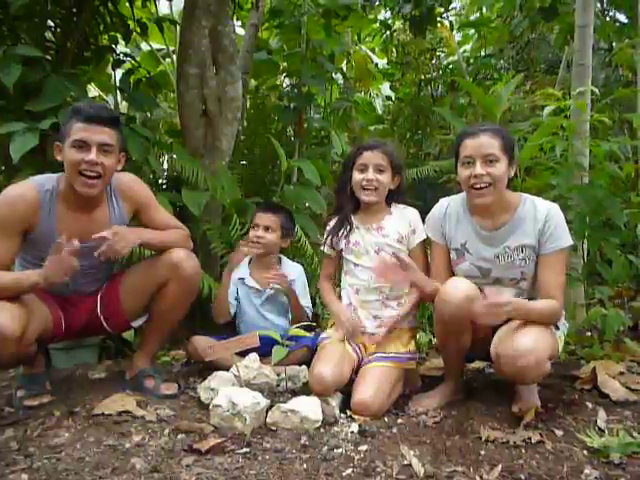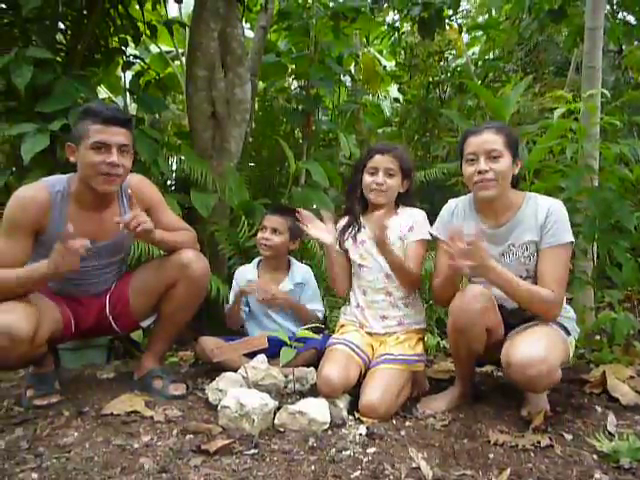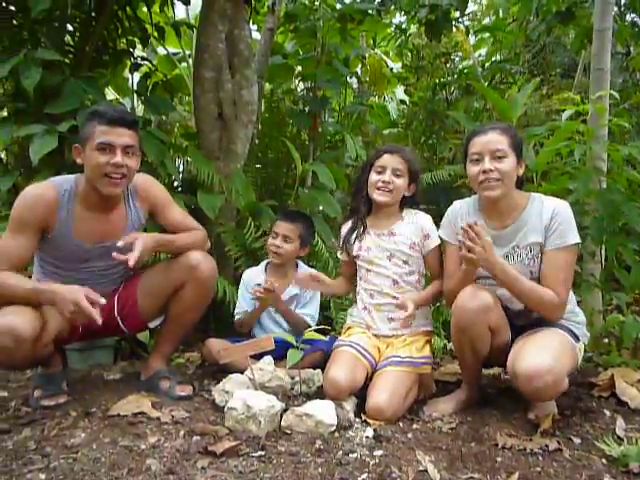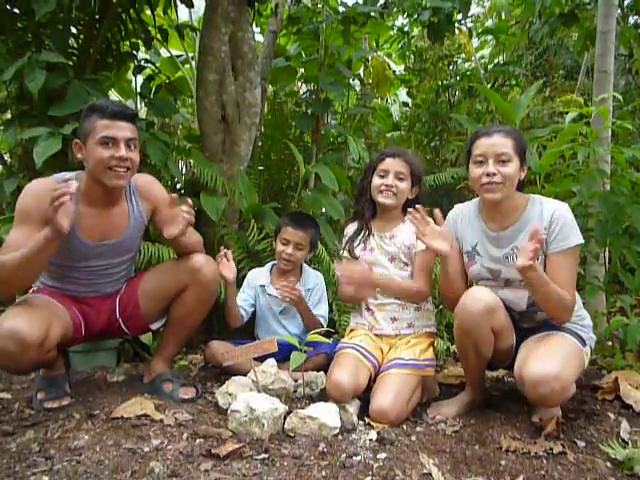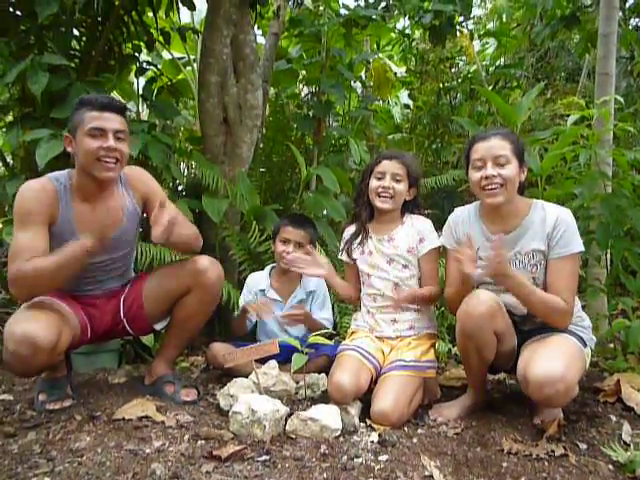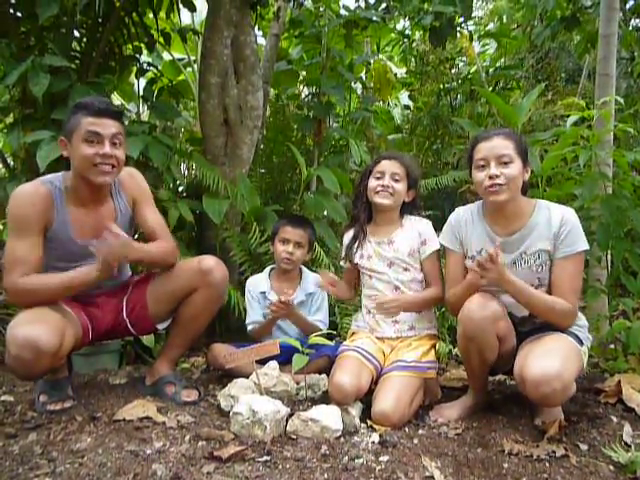
dt=0.4s
person 1, frame 1
left shoulder: (128, 189)
left elbow: (184, 239)
left wrist: (139, 234)
right wrist: (39, 276)
left hip: (104, 300)
right hip: (41, 305)
left knee: (184, 264)
left ankle: (141, 365)
right ankle: (34, 364)
person 1, frame 2
left shoulder: (137, 189)
right shoulder: (34, 200)
left elbow: (191, 241)
left wrist: (153, 234)
right wrist: (49, 268)
left hip: (113, 301)
right hip: (51, 303)
left knee: (193, 265)
left ankle: (149, 365)
right ankle: (43, 364)
person 1, frame 3
left shoulder: (145, 189)
right shoulder: (41, 199)
left elbow: (201, 239)
left wrist: (155, 242)
right wrist: (56, 293)
left hip: (121, 301)
right hip: (59, 306)
left knee: (201, 266)
left ankle: (156, 366)
right ankle: (51, 364)
person 1, frame 4
left shoulder: (144, 187)
right shoulder: (43, 193)
left elbow: (198, 246)
left wrist: (178, 235)
right wrist: (51, 235)
left hip: (123, 301)
right hip: (61, 304)
left knee: (204, 269)
left ankle: (159, 368)
right ankle: (54, 366)
person 1, frame 5
left shoulder: (136, 180)
right shoulder: (39, 193)
left elbow: (194, 244)
left wrist: (171, 231)
right wrist: (91, 243)
left hip: (124, 299)
right hip: (64, 304)
left knee: (207, 271)
right knee: (26, 344)
left ankle: (160, 369)
right ankle: (57, 369)
person 1, frame 6
left shoulder: (130, 182)
right shoulder: (33, 197)
left elbow: (169, 251)
left wrist: (134, 251)
right wrist: (96, 271)
left hip: (124, 299)
right hip: (63, 306)
left knee: (212, 271)
right knee: (29, 347)
left ankle: (161, 370)
right ankle: (57, 372)
person 2, frame 1
left shoulder: (544, 215)
right shoulder: (444, 213)
left elbow: (553, 307)
right elbow: (443, 292)
left wrist: (512, 307)
left hip: (533, 320)
right hip: (472, 327)
left knee: (517, 357)
right knee: (460, 293)
left ankle: (525, 382)
right ankle: (452, 381)
person 2, frame 2
left shoulder: (548, 213)
right shoulder: (452, 212)
left elbow: (550, 306)
right elbow: (443, 297)
left wrist: (487, 266)
right wrist: (453, 268)
left hip: (541, 322)
right hip: (484, 328)
left knee: (526, 364)
right knee: (472, 298)
left ankle: (534, 388)
right ankle: (462, 386)
person 2, frame 3
left shoulder: (554, 212)
right shoulder: (459, 214)
left elbow: (555, 307)
right elbow: (451, 298)
left wrist: (494, 263)
right wrist: (470, 266)
left hip: (551, 325)
right hip: (490, 328)
left knee: (535, 374)
right knee: (471, 300)
left ankle: (545, 390)
right ankle: (469, 389)
person 2, frame 4
left shoulder: (554, 215)
right shoulder: (459, 218)
left elbow: (563, 310)
right elbow: (452, 303)
left wrist: (530, 271)
right wrist: (446, 255)
left hip: (555, 328)
right hip: (493, 330)
left knee: (542, 381)
right knee: (475, 302)
left ankle: (548, 395)
right ankle: (473, 392)
person 2, frame 5
left shoulder: (556, 220)
right shoulder: (459, 221)
left elbow: (561, 316)
right elbow: (454, 305)
left wrist: (509, 276)
right wrist: (462, 275)
left hip: (556, 330)
right hip: (495, 335)
left knee: (546, 382)
right knee: (479, 304)
left ankle: (548, 398)
right ankle: (475, 393)
person 2, frame 6
left shoulder: (561, 220)
right shoulder: (461, 220)
left elbow: (567, 315)
right elbow: (453, 306)
left wrist: (506, 280)
right wrist: (474, 279)
left hip: (553, 330)
right hip: (493, 335)
left knee: (543, 381)
right knee: (478, 308)
left ankle: (550, 396)
right ankle: (476, 394)
person 3, frame 1
left shoulder: (407, 218)
right shoulder: (339, 224)
right elbow: (325, 281)
left wrist: (398, 316)
right wrist: (337, 312)
left hip: (395, 328)
right hip: (349, 323)
left knee: (366, 404)
right knee: (322, 382)
left ankle: (400, 373)
right ankle: (365, 370)
person 3, frame 2
left shoulder: (414, 218)
right shoulder: (348, 224)
left elbow: (413, 282)
right elbow: (339, 286)
left wrist: (384, 246)
right wrist: (329, 245)
left hip: (401, 328)
right hip: (356, 324)
left knee: (373, 406)
right knee: (330, 384)
left ankle: (408, 375)
right ankle: (370, 372)
person 3, frame 3
left shoulder: (421, 224)
right shoulder: (352, 229)
left elbow: (439, 282)
left wrist: (416, 301)
right wrist: (321, 282)
left hip: (410, 331)
right hip: (364, 325)
left knee: (380, 409)
right knee: (336, 386)
left ankle: (416, 379)
right ankle: (382, 375)
person 3, frame 4
right shoulder: (355, 231)
left elbow: (422, 290)
right elbow: (346, 293)
left wrist: (373, 279)
right wrist: (358, 285)
left hip: (412, 333)
right hip: (367, 328)
left knee: (384, 411)
right knee: (340, 387)
left ankle: (420, 381)
right ankle: (382, 376)
person 3, frame 5
left shoulder: (420, 228)
right shoulder: (354, 234)
left elbow: (433, 291)
right elbow: (355, 294)
left wrist: (410, 296)
right wrist: (326, 274)
left hip: (412, 334)
right hip: (367, 330)
left knee: (386, 414)
right knee: (341, 390)
left ankle: (417, 383)
right ankle: (385, 379)
person 3, frame 6
left shoulder: (421, 229)
right shoulder: (354, 236)
left elbow: (437, 292)
left wrist: (404, 301)
right wrist: (333, 285)
left hip: (414, 334)
right hip: (368, 329)
left knee: (386, 415)
right knee: (342, 390)
left ankle: (419, 385)
right ankle: (385, 378)
person 4, frame 1
left shoulder: (294, 272)
right shoulder: (236, 272)
left elbow: (302, 324)
right elbow: (220, 318)
left wrist: (290, 292)
right wrist: (228, 273)
left hip: (285, 345)
left knee: (311, 342)
right knee: (196, 344)
person 4, frame 2
left shoulder: (303, 274)
right shoulder: (244, 274)
left elbow: (316, 323)
right elbow: (233, 324)
left wrist: (290, 303)
right wrist: (239, 296)
left hip: (292, 346)
left knee: (321, 343)
right knee: (204, 344)
person 4, frame 3
right shoulder: (251, 276)
left elbow: (305, 330)
right elbow: (241, 328)
left wrist: (279, 303)
right wrist: (262, 305)
left knee: (327, 345)
right knee: (211, 347)
person 4, frame 4
left shoulder: (315, 280)
right shoulder: (256, 277)
left elbow: (318, 332)
right elbow: (234, 323)
left wrist: (301, 304)
right wrist: (229, 284)
left hip: (302, 351)
left knee: (330, 348)
right knee: (214, 349)
person 4, frame 5
left shoulder: (315, 283)
right shoulder: (255, 281)
right elbow: (238, 331)
left wrist: (308, 321)
right wrist: (245, 311)
left hip: (304, 353)
left knee: (333, 350)
right knee: (215, 351)
person 4, frame 6
left shoulder: (314, 283)
right shoulder: (255, 283)
left elbow: (319, 334)
right elbow: (256, 336)
left wrist: (293, 315)
right wrist: (273, 317)
left knee: (334, 350)
right knee: (216, 352)
